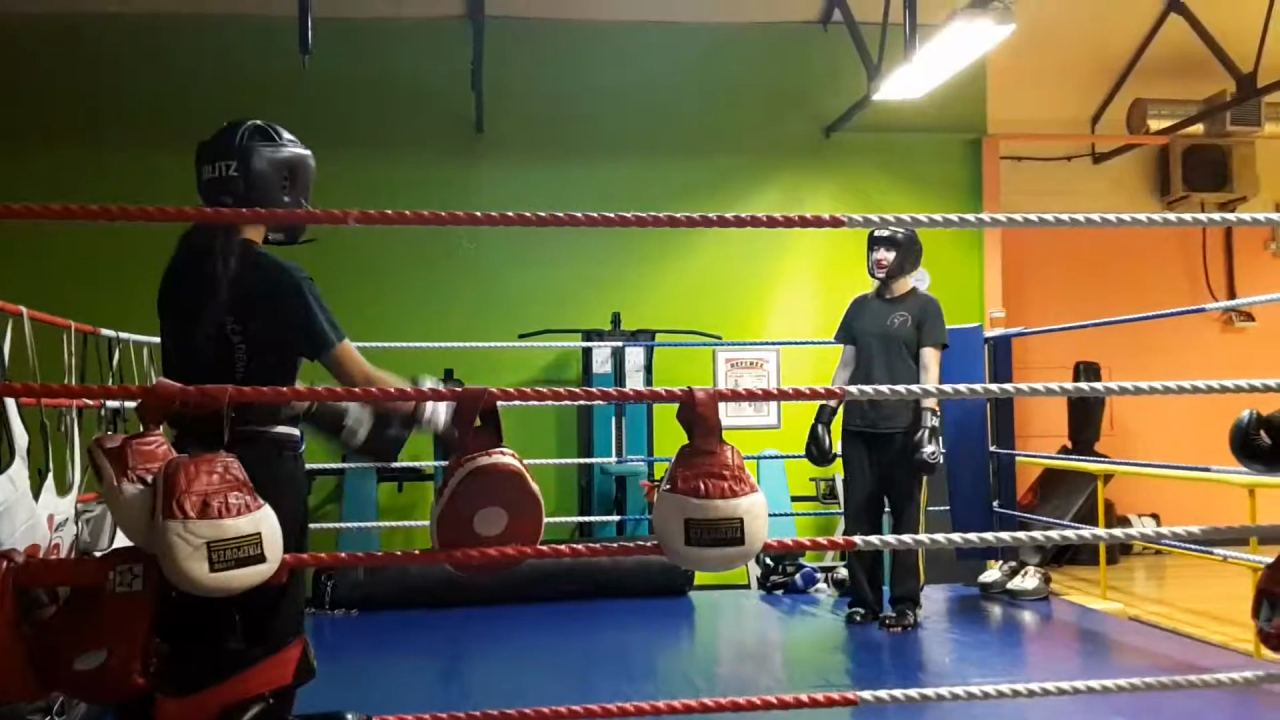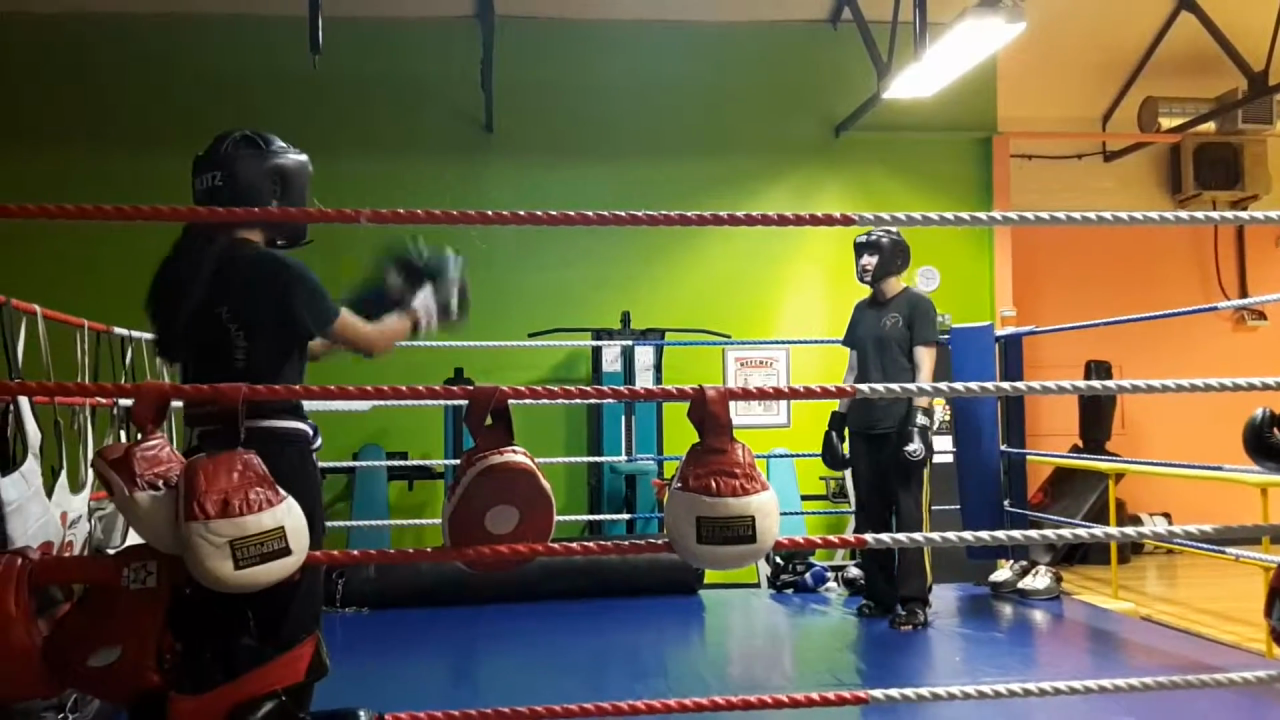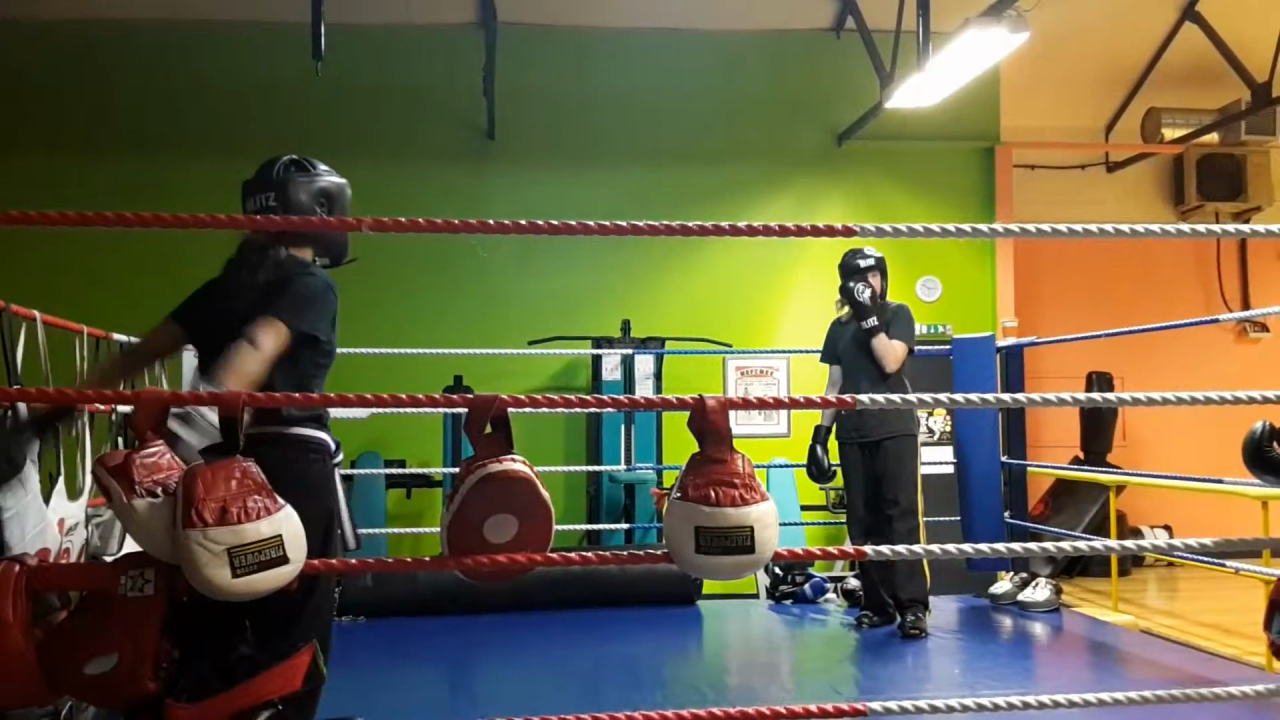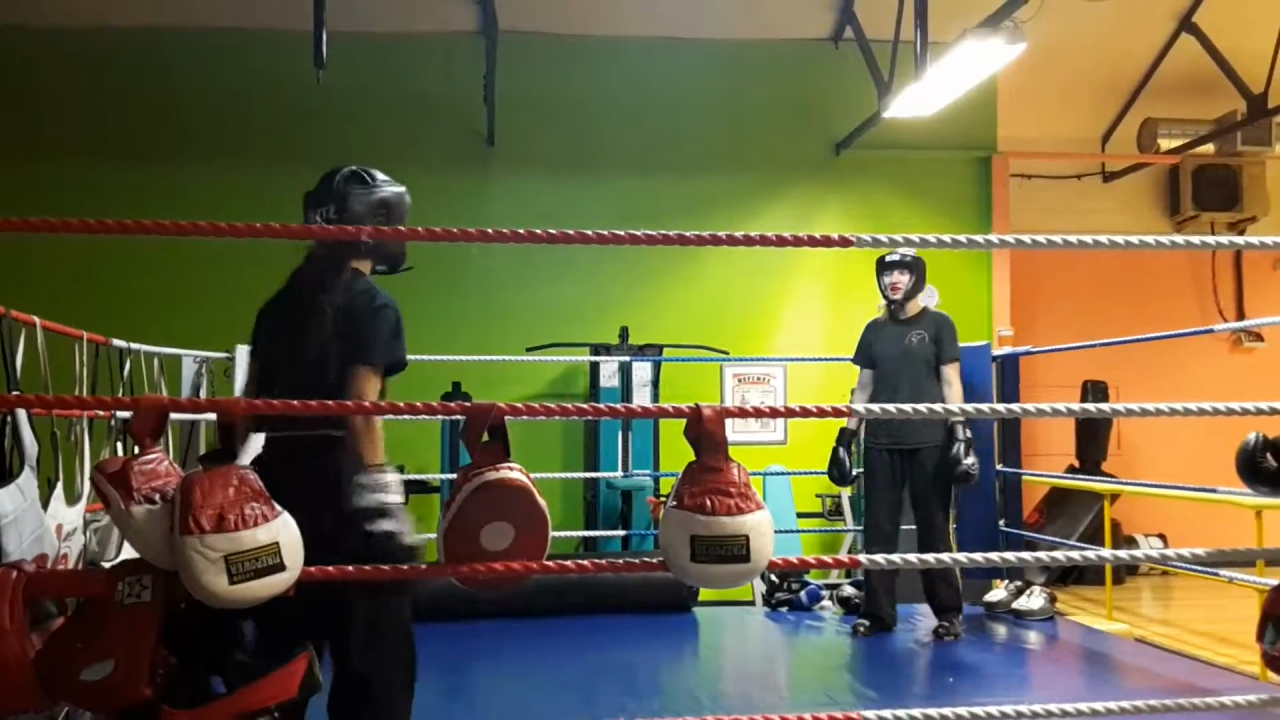
dt=1s
person 1, frame 1
left shoulder: (187, 268)
right shoulder: (275, 279)
right elbow: (355, 375)
left wrist: (336, 414)
right wrist: (428, 404)
right hip: (261, 465)
left knee: (194, 627)
right knee: (265, 627)
person 1, frame 2
left shoulder: (190, 274)
right shoulder: (273, 271)
right elbow: (366, 338)
left wrist: (375, 301)
right wrist: (425, 305)
left hip: (209, 458)
right hip: (274, 460)
left knee: (211, 618)
right knee: (284, 621)
person 1, frame 3
left shoulder: (232, 283)
right shoulder: (310, 285)
left elbow: (147, 350)
right elbow: (258, 348)
right hip: (296, 465)
left knee: (215, 624)
right knee: (294, 630)
person 1, frame 4
left shoulder: (283, 302)
right shoulder: (373, 305)
left elbow: (251, 402)
right elbow: (361, 410)
right wrist: (381, 505)
left hip: (278, 473)
right hip: (336, 479)
left knee: (283, 637)
right knee: (373, 640)
person 2, frame 1
left shoulder: (924, 306)
right shoulder: (860, 306)
left elbow: (929, 369)
left wrist: (928, 422)
right wrist: (824, 416)
left hip: (902, 428)
right hip: (858, 427)
left knee: (905, 517)
right knee: (859, 516)
left ankle: (905, 603)
right ankle: (864, 600)
person 2, frame 2
left shoulder: (917, 305)
right shoulder: (862, 309)
left elbow: (924, 369)
left wrist: (919, 422)
right wrist: (837, 421)
left hip: (900, 426)
right hip: (864, 427)
left knee: (909, 514)
right knee: (869, 515)
left ankle: (914, 602)
right ankle: (880, 594)
person 2, frame 3
left shoulder: (897, 313)
right shoulder: (839, 327)
left elbow: (890, 362)
left wrist: (869, 317)
right wrist: (820, 434)
left hip: (895, 430)
right hip: (853, 434)
left knee: (901, 515)
right knee: (862, 521)
left ankle: (913, 606)
right ankle: (878, 603)
person 2, frame 4
left shoulder: (938, 324)
right shoulder: (874, 330)
left elbow: (951, 383)
right elbow: (864, 388)
left wrist: (959, 433)
right wrist: (845, 437)
left hip: (929, 441)
right hip: (881, 442)
left knee: (933, 527)
right knee: (878, 527)
left ankle: (948, 612)
right ankle: (878, 612)
